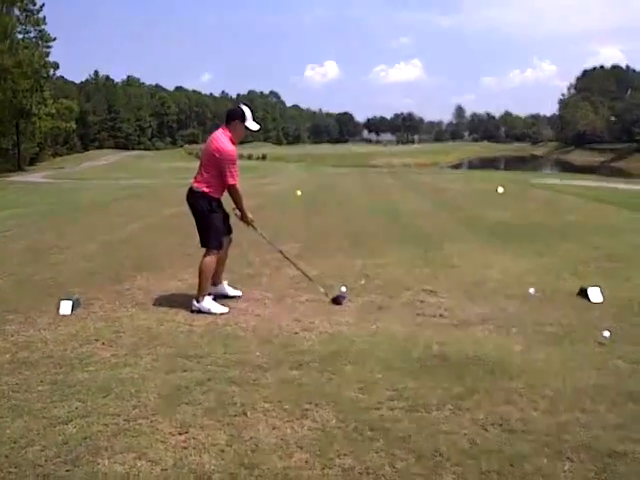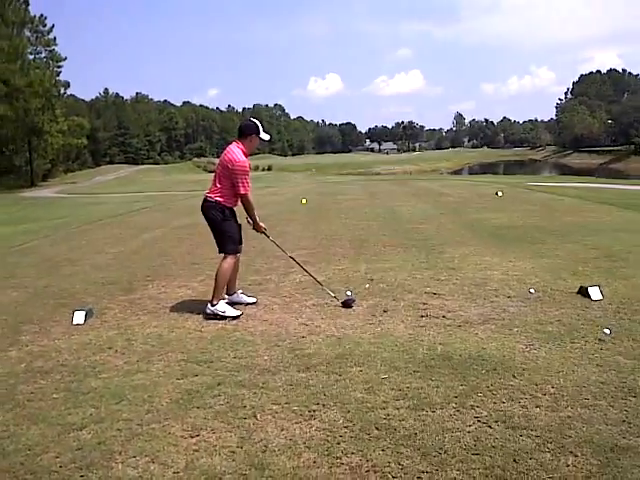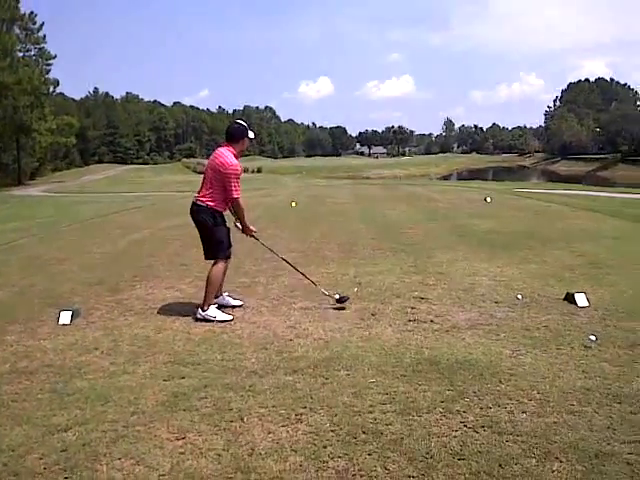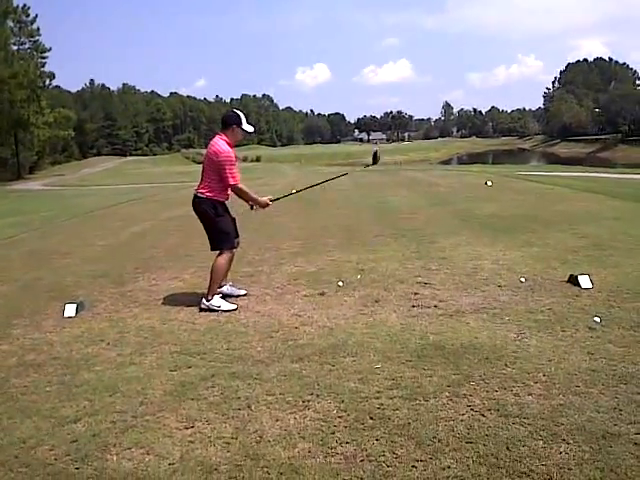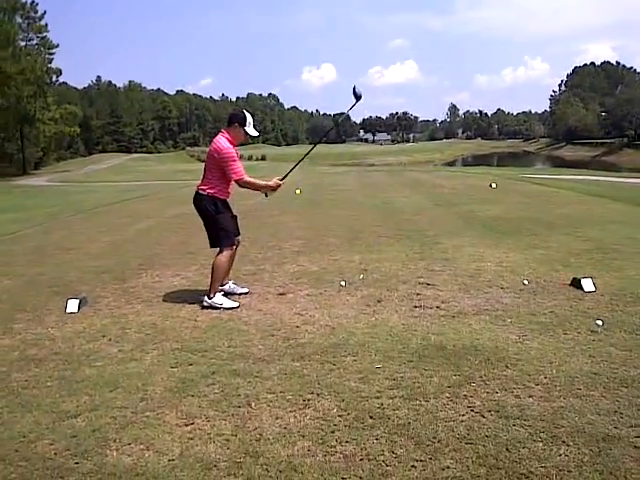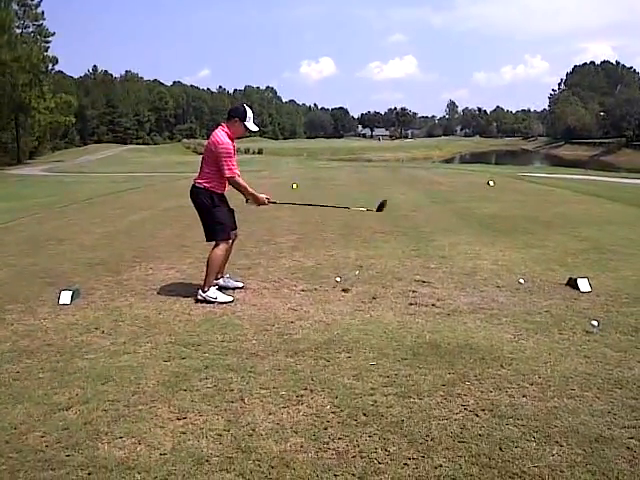
dt=0.4s
person 1, frame 1
left shoulder: (218, 136)
right shoulder: (227, 148)
right elbow: (232, 186)
left wrist: (239, 208)
right wrist: (244, 213)
left hip: (207, 196)
right hip: (204, 198)
left knee: (225, 238)
right knee: (214, 248)
left ankle: (217, 285)
right ankle: (201, 300)
person 1, frame 2
left shoulder: (234, 150)
right shoulder: (240, 160)
right elbow: (244, 196)
left wrist: (252, 215)
right wrist: (255, 221)
left hip: (221, 206)
right hip: (217, 208)
left knee: (236, 249)
right knee: (231, 253)
left ankle: (232, 293)
right ankle: (215, 303)
person 1, frame 3
left shoulder: (221, 152)
right shoulder: (232, 164)
right elbow: (235, 200)
left wrist: (235, 216)
right wrist: (245, 225)
left hip: (208, 209)
right hip: (208, 212)
left knee: (225, 254)
right knee: (221, 258)
left ankle: (218, 296)
right ankle: (206, 309)
person 1, frame 4
left shoulder: (219, 143)
right shoulder: (224, 151)
left elbow: (231, 184)
right elbow: (235, 186)
left wrist: (250, 199)
right wrist: (258, 201)
left hip: (212, 201)
right hip: (209, 203)
left knee: (232, 243)
right knee: (226, 248)
left ankle: (221, 286)
right ankle: (210, 299)
person 1, frame 5
left shoulder: (225, 143)
right shoulder: (224, 147)
left elbow: (240, 176)
right elbow: (242, 181)
left wrist: (264, 186)
right wrist: (268, 185)
left hip: (216, 199)
right hip: (209, 200)
left knee: (234, 241)
right knee: (226, 246)
left ankle: (223, 283)
right ankle: (212, 296)
person 1, frame 6
left shoulder: (224, 137)
right shoulder: (223, 142)
left elbow: (234, 173)
right elbow: (232, 179)
left wrist: (250, 194)
right wrist: (255, 196)
left hip: (213, 193)
right hip: (206, 194)
left knee: (231, 234)
right knee: (223, 240)
left ankle: (219, 277)
right ankle: (207, 290)
